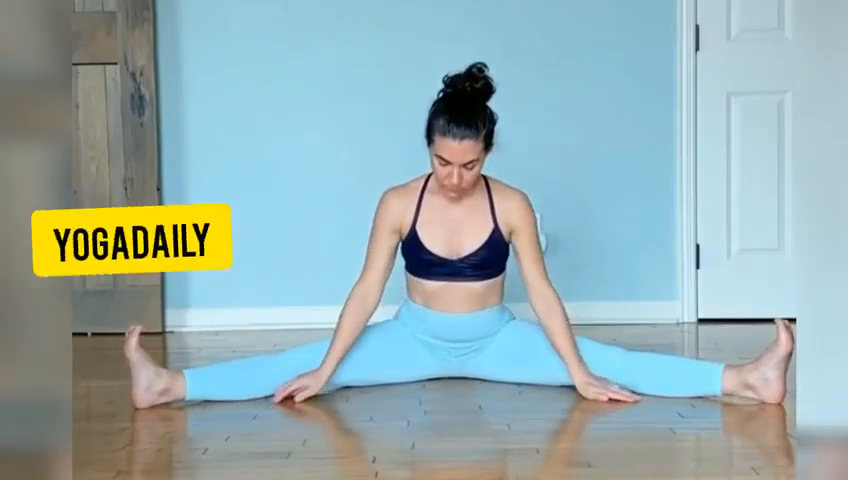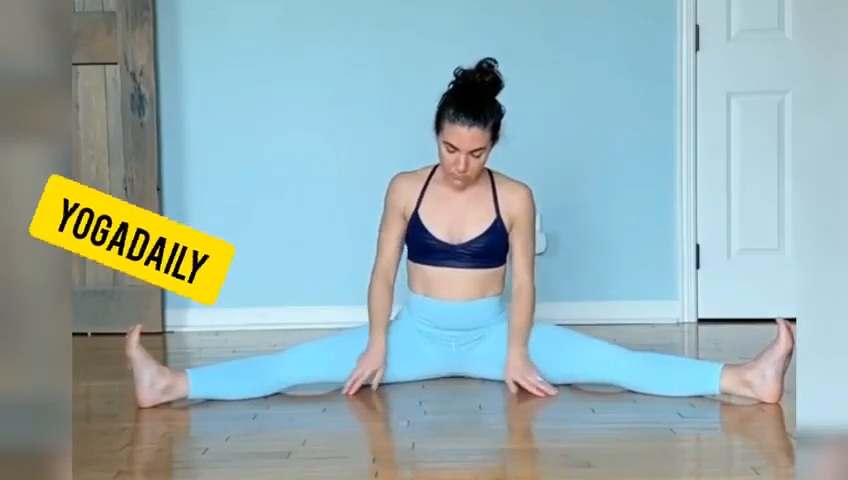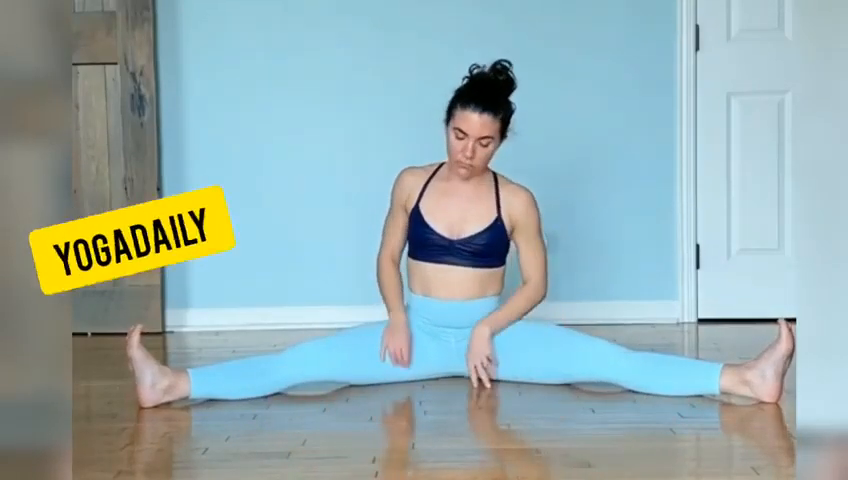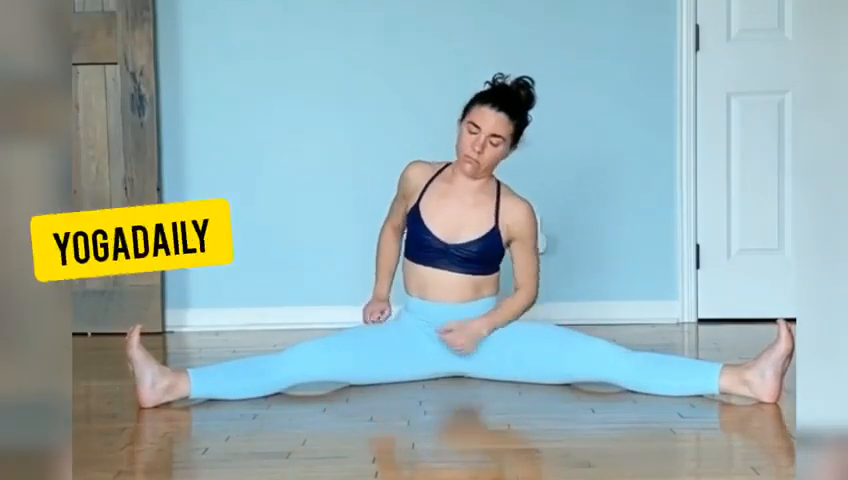
dt=0.4s
person 1, frame 1
left shoulder: (511, 205)
right shoulder: (398, 202)
left elbow: (542, 291)
right elbow: (366, 290)
left wrist: (582, 375)
right wrist: (323, 371)
left hip: (494, 340)
right hip: (414, 339)
left knee: (607, 362)
right knee: (300, 365)
left ankle: (744, 379)
right ankle: (170, 384)
person 1, frame 2
left shoulder: (514, 196)
right shoulder: (405, 188)
left elbow: (523, 283)
right elbow: (383, 272)
left wrist: (518, 352)
right wrist: (377, 343)
left hip: (490, 334)
right hip: (418, 334)
left knee: (605, 362)
right knee: (301, 364)
left ankle: (743, 379)
right ankle: (172, 383)
person 1, frame 3
left shoulder: (516, 200)
right shoulder: (411, 182)
left elbow: (536, 282)
right elbow: (387, 258)
left wrist: (487, 330)
right wrist: (397, 318)
left hip: (493, 332)
right hip: (419, 330)
left knee: (604, 360)
right knee: (304, 362)
left ankle: (743, 379)
right ankle: (175, 383)
person 1, frame 4
left shoulder: (514, 210)
right shoulder: (417, 176)
left elbow: (528, 287)
right elbow: (391, 230)
left wrist: (486, 326)
right wrist: (380, 294)
left hip: (486, 334)
right hip: (413, 332)
left knee: (602, 359)
right knee: (301, 363)
left ankle: (742, 378)
right ankle: (175, 383)
